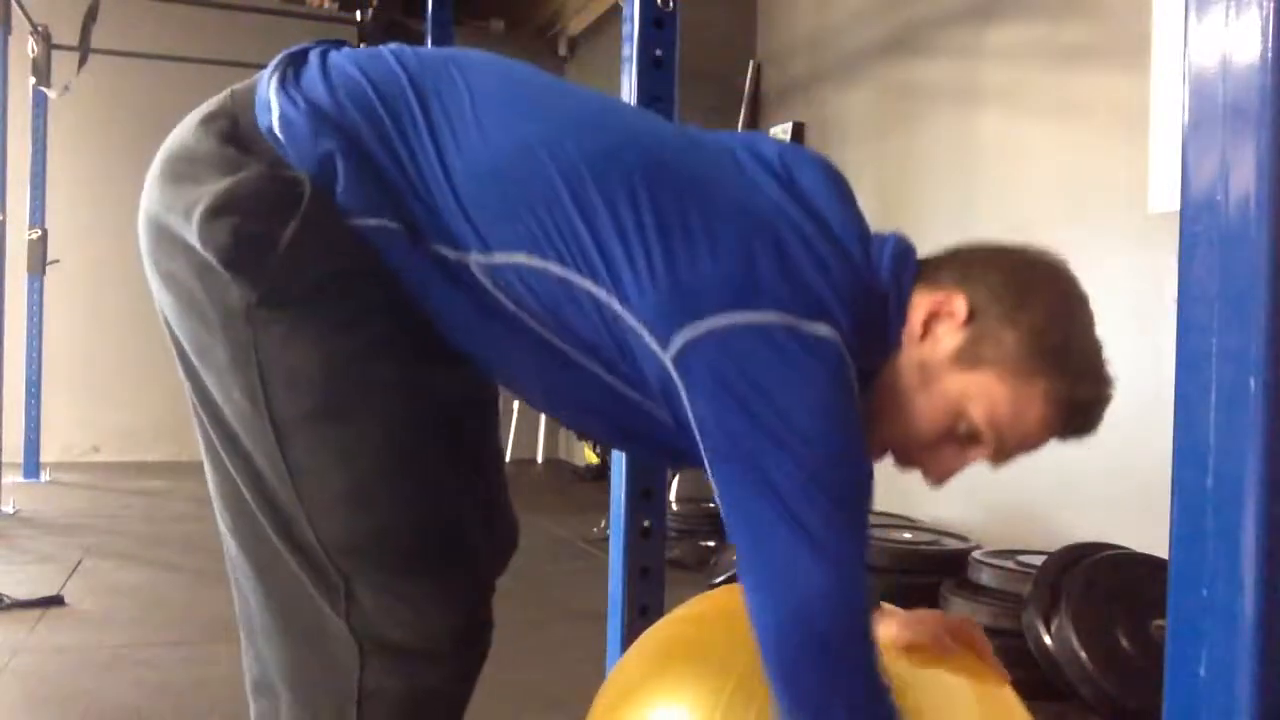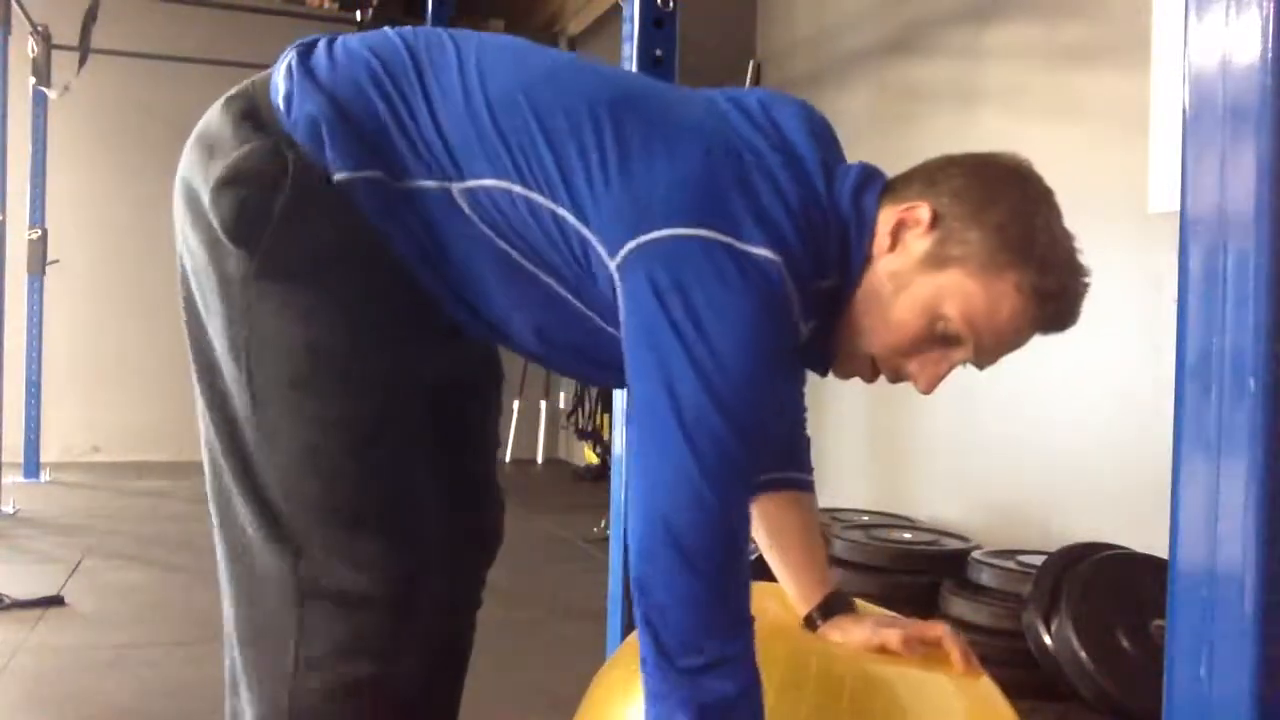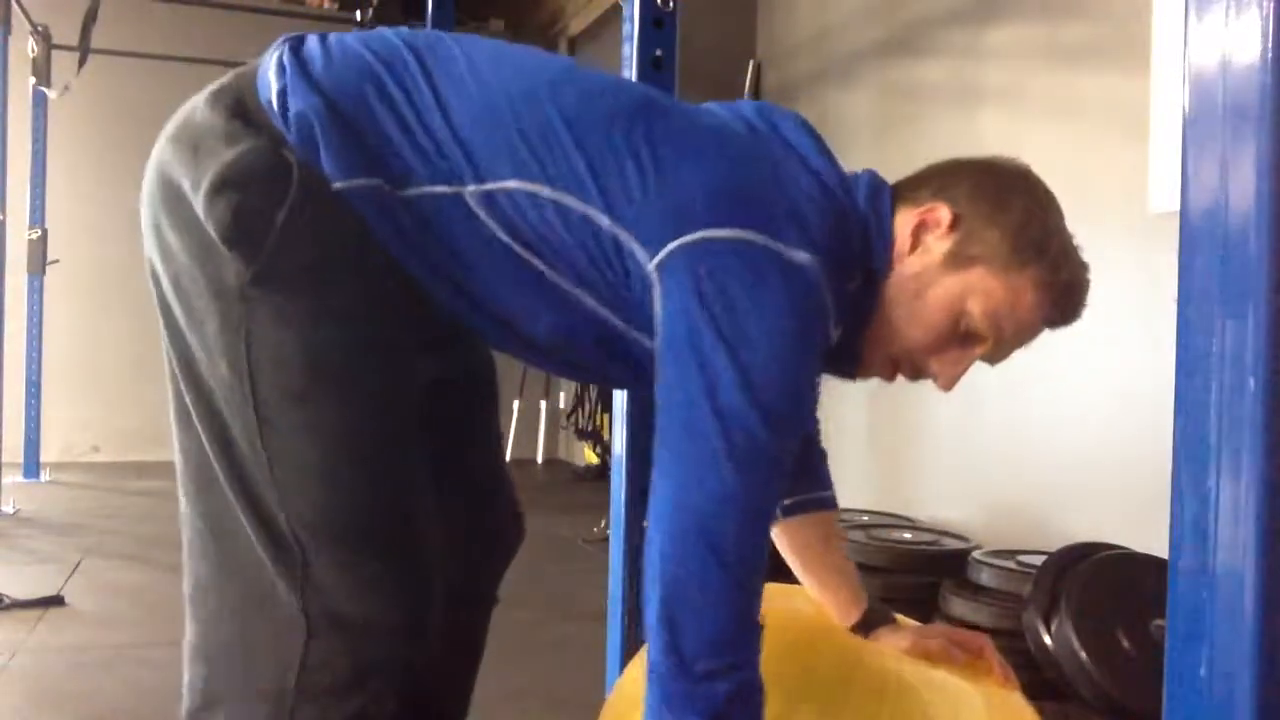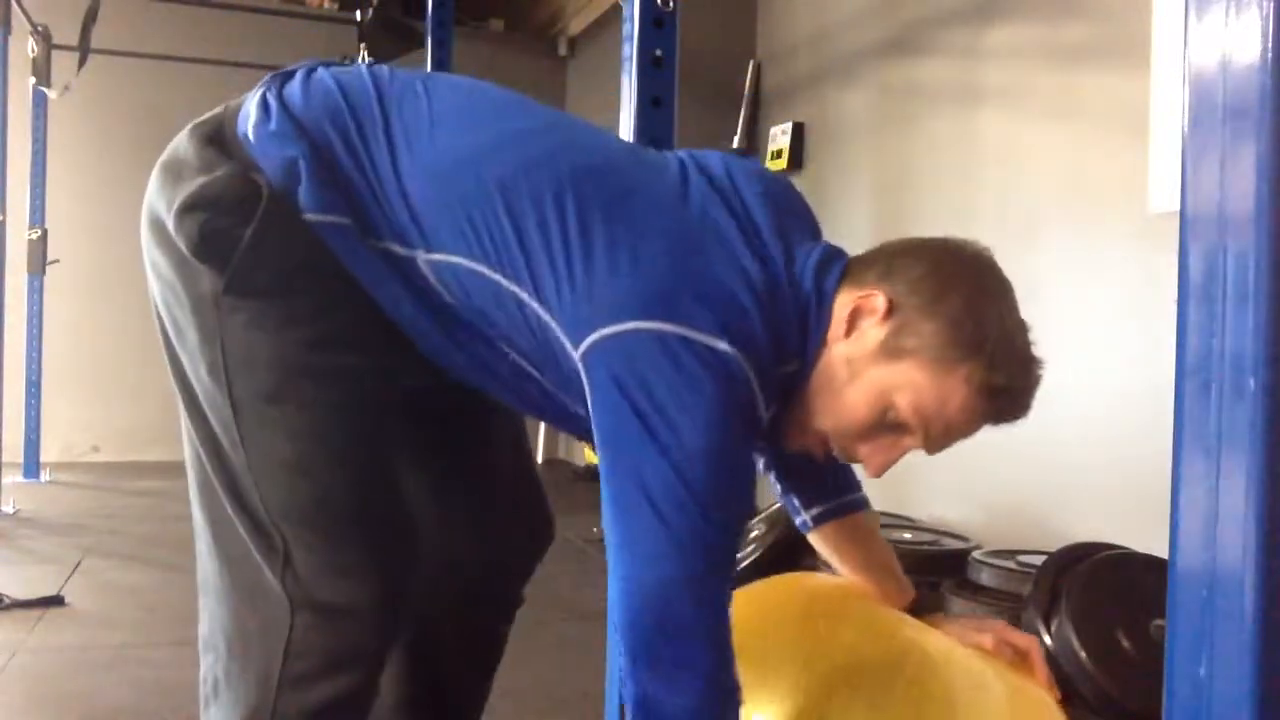
dt=0.5s
person 1, frame 1
left shoulder: (830, 242)
right shoulder: (781, 360)
left wrist: (855, 610)
left hip: (357, 215)
right hip: (261, 200)
left knee: (453, 564)
right knee: (392, 615)
person 1, frame 2
left shoulder: (810, 185)
right shoulder: (724, 280)
left elbow: (759, 426)
right elbow: (687, 601)
left wrist: (828, 612)
left hip: (397, 218)
right hip: (284, 178)
left knee: (444, 552)
right knee: (345, 584)
person 1, frame 3
left shoulder: (814, 205)
right shoulder: (760, 288)
left elbow: (774, 443)
right elbow: (699, 619)
left wrist: (869, 624)
left hip: (386, 212)
right hip: (263, 181)
left knee: (460, 545)
right knee: (337, 595)
person 1, frame 4
left shoulder: (784, 248)
right shoulder: (685, 371)
left elbow: (797, 445)
left wrist: (912, 614)
left hip: (383, 226)
right hip: (253, 205)
left knee: (488, 542)
right knee: (330, 591)
